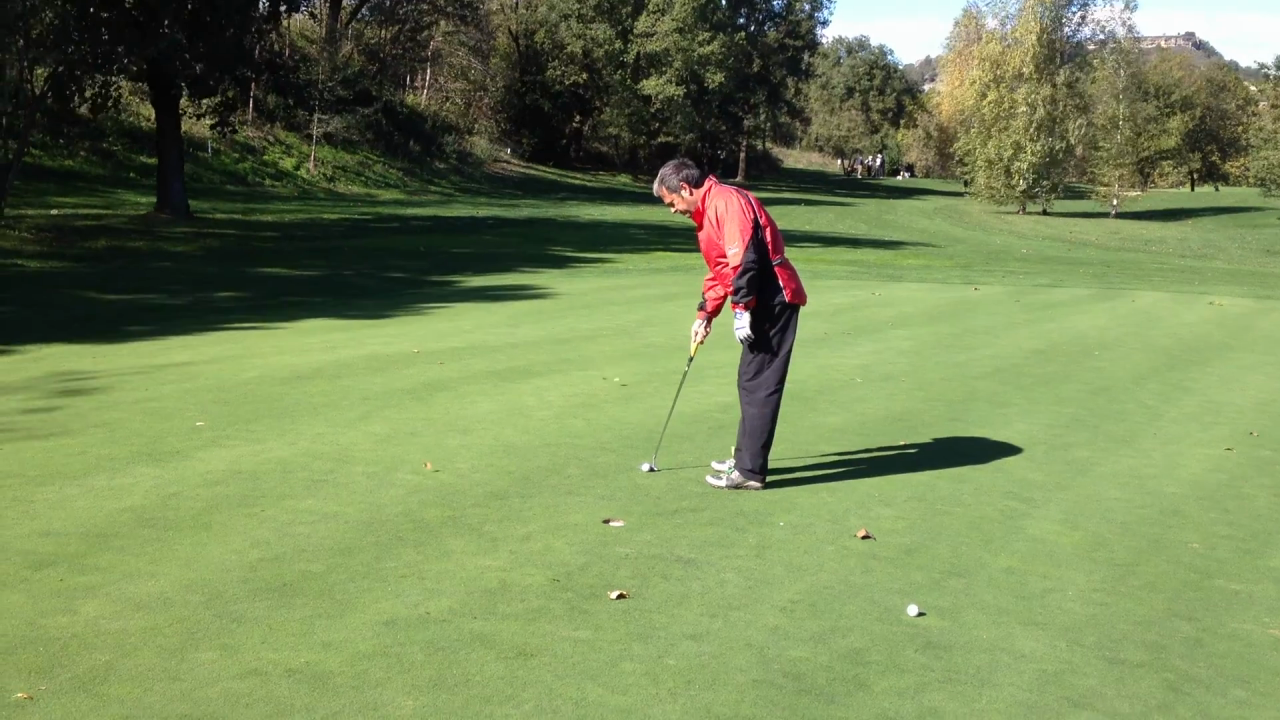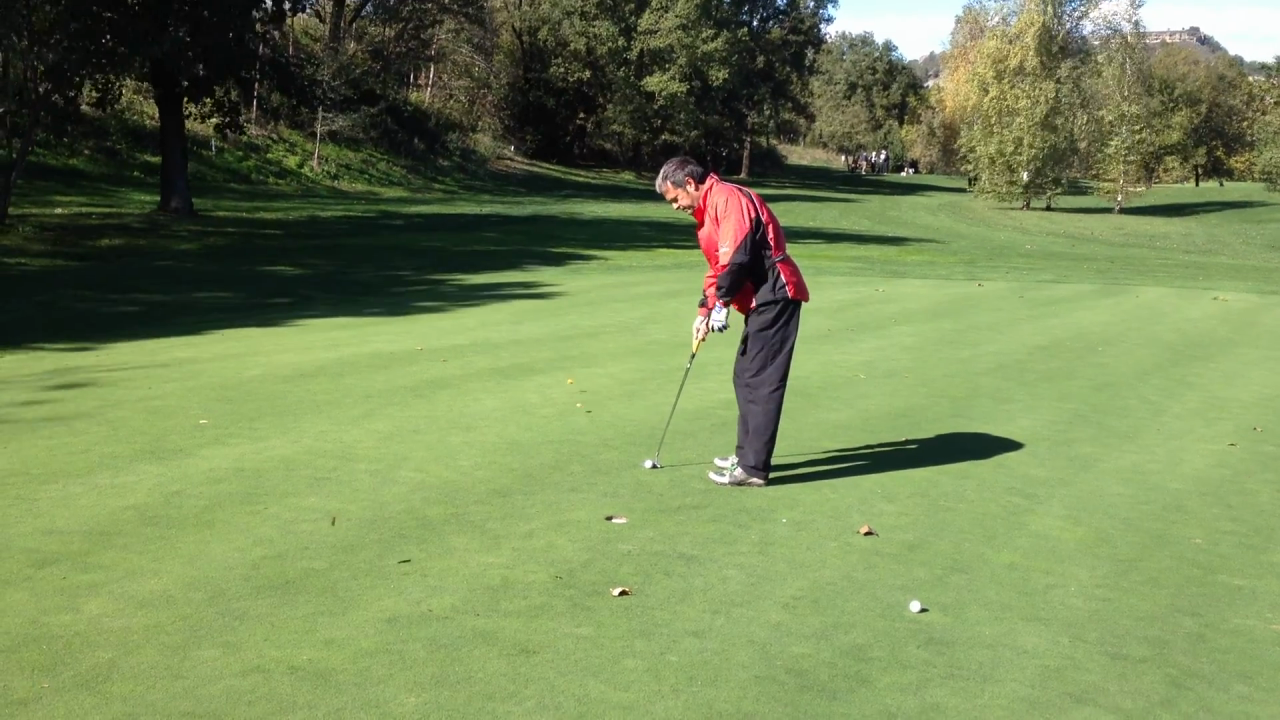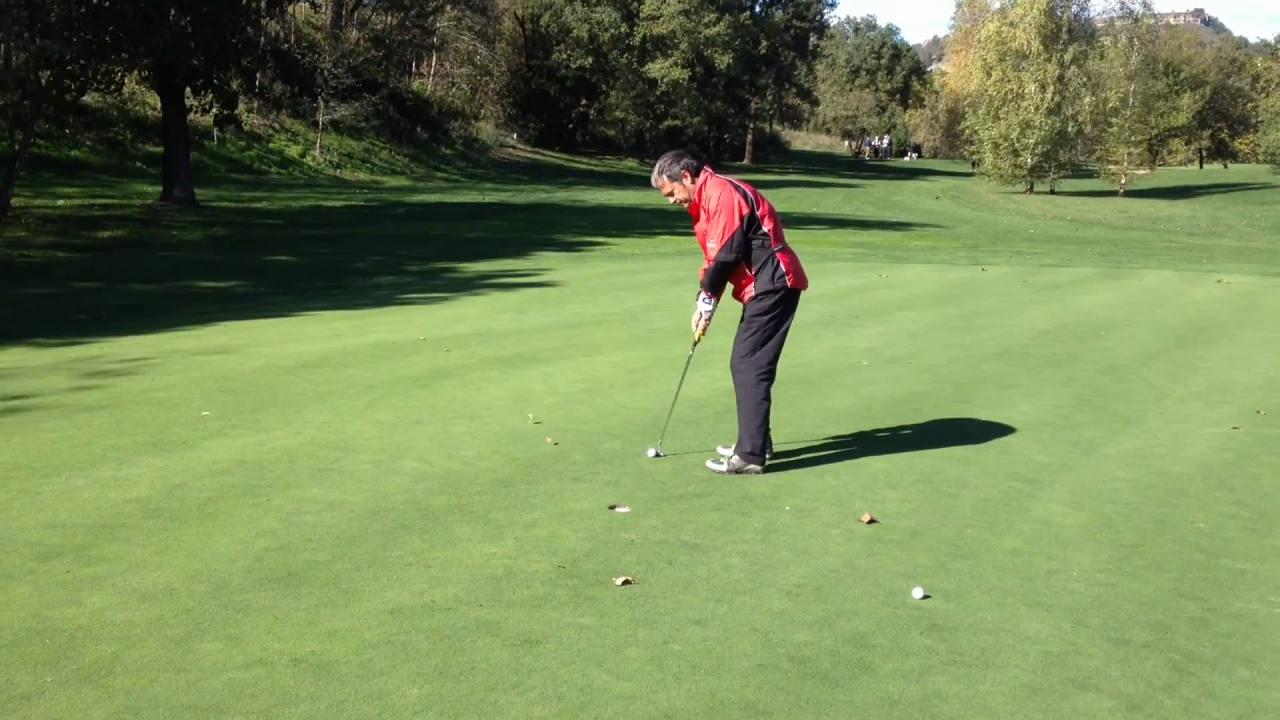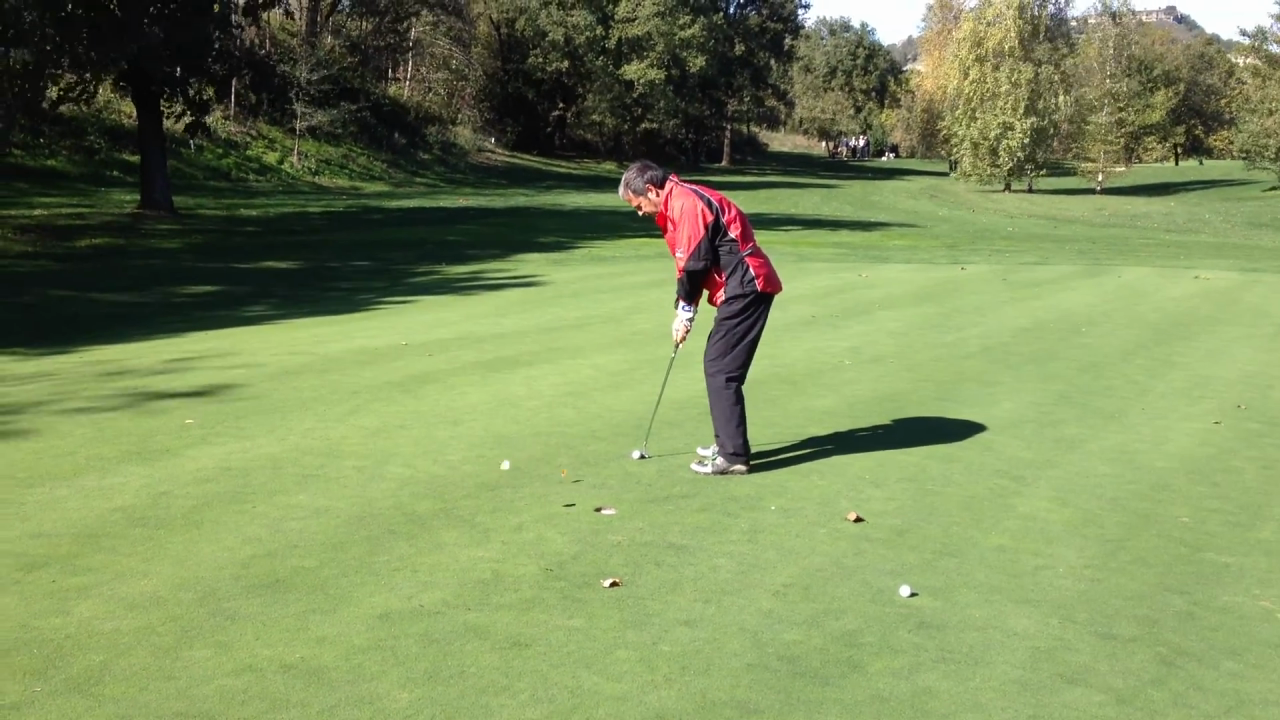
dt=0.5s
person 1, frame 1
left shoulder: (726, 200)
right shoulder: (706, 213)
left elbow: (745, 259)
right elbow: (719, 269)
left wrist: (741, 309)
right wrist: (705, 313)
left hip: (773, 299)
right hip: (764, 301)
left knee: (759, 383)
right knee: (751, 381)
left ankle: (750, 471)
right ankle: (747, 457)
person 1, frame 2
left shoulder: (727, 199)
right shoulder: (707, 210)
left elbow: (737, 259)
right elbow: (718, 265)
left wrist: (721, 305)
right wrist: (705, 309)
left hip: (775, 295)
right hip: (762, 298)
left knee: (761, 380)
right knee: (746, 376)
left ankle: (754, 467)
right ankle: (748, 453)
person 1, frame 3
left shoulder: (720, 193)
right shoulder: (703, 200)
left elbow: (725, 254)
right elbow: (714, 256)
left wrist: (707, 298)
right wrist: (704, 304)
left hip: (773, 283)
right hip: (764, 285)
left knee: (748, 365)
right knee: (746, 362)
left ankle: (751, 455)
right ankle: (756, 441)
person 1, frame 4
left shoulder: (685, 203)
right shoulder: (677, 203)
left elbow: (695, 263)
right elbow: (689, 263)
left wrist: (685, 309)
right wrist: (683, 310)
left hip: (746, 286)
right hip: (743, 286)
left knee: (720, 368)
right knee: (718, 364)
left ankle: (733, 455)
right ankle: (729, 442)
